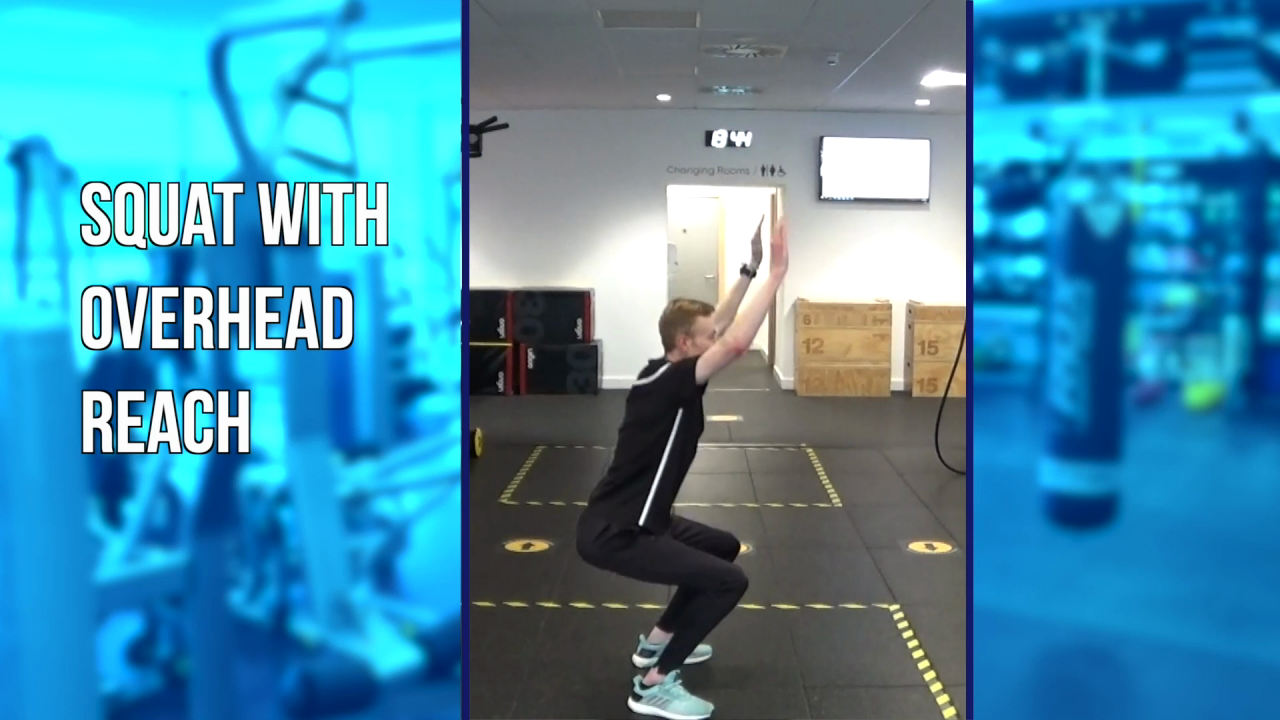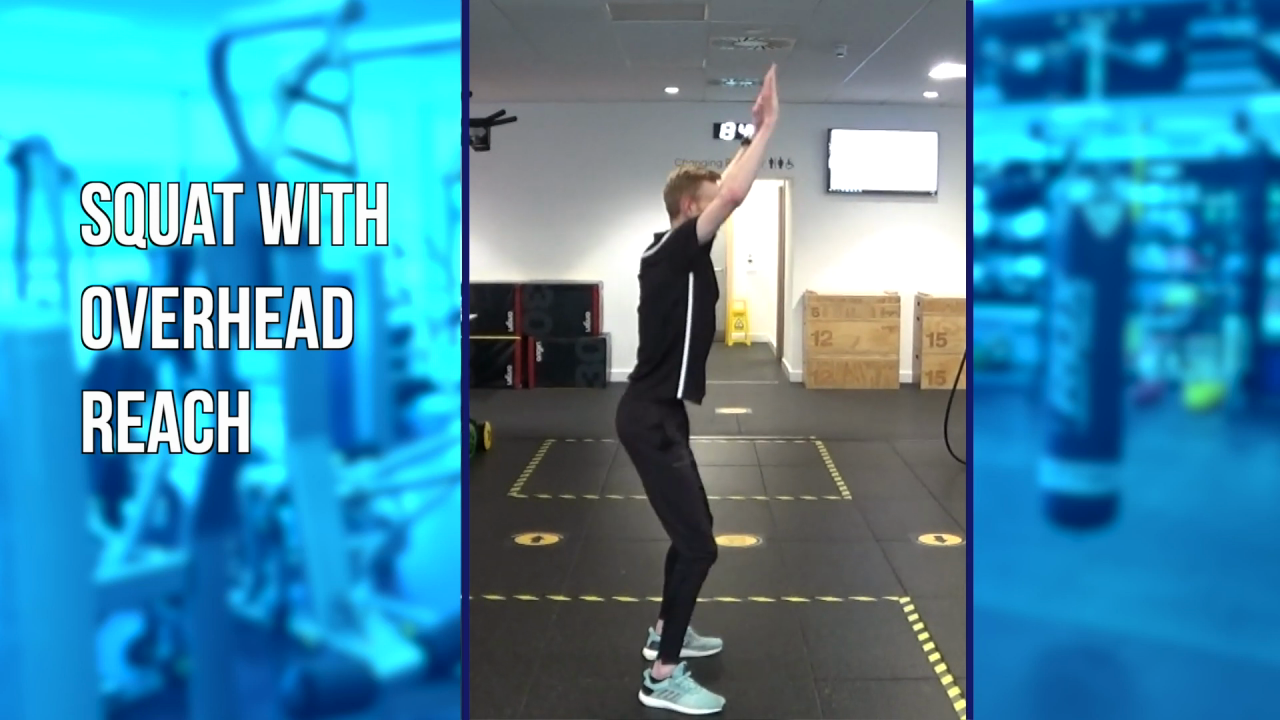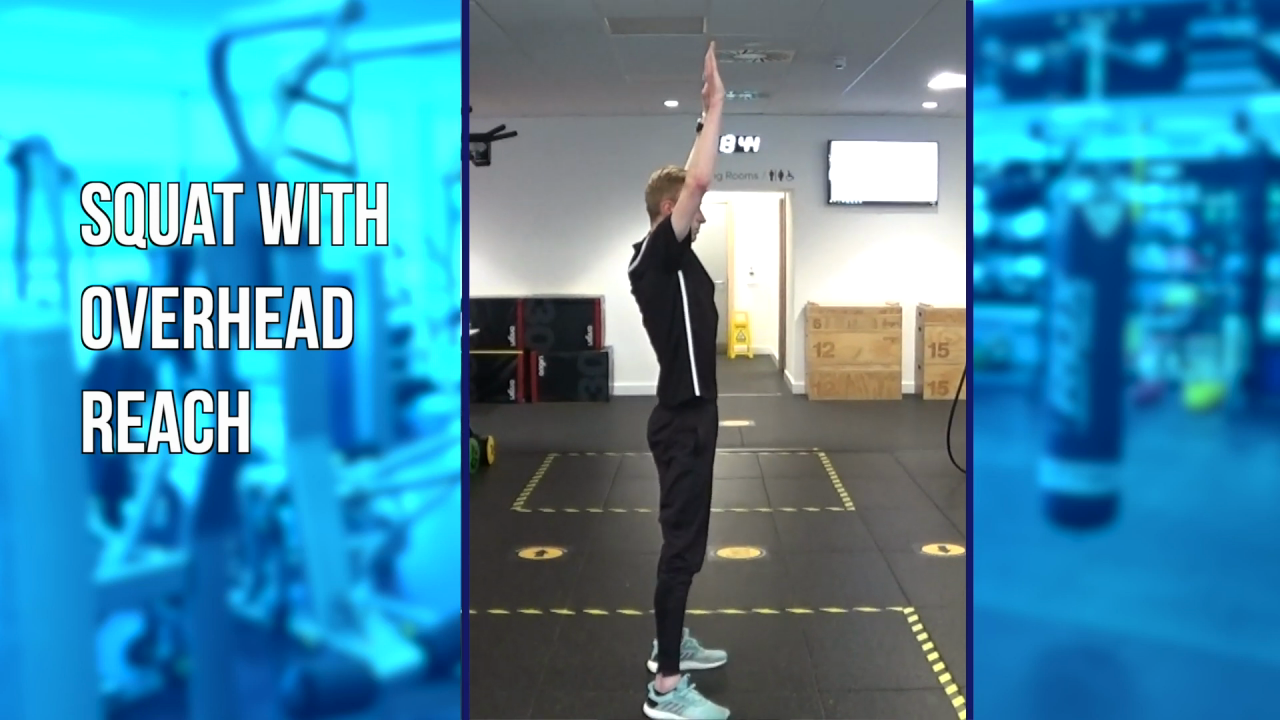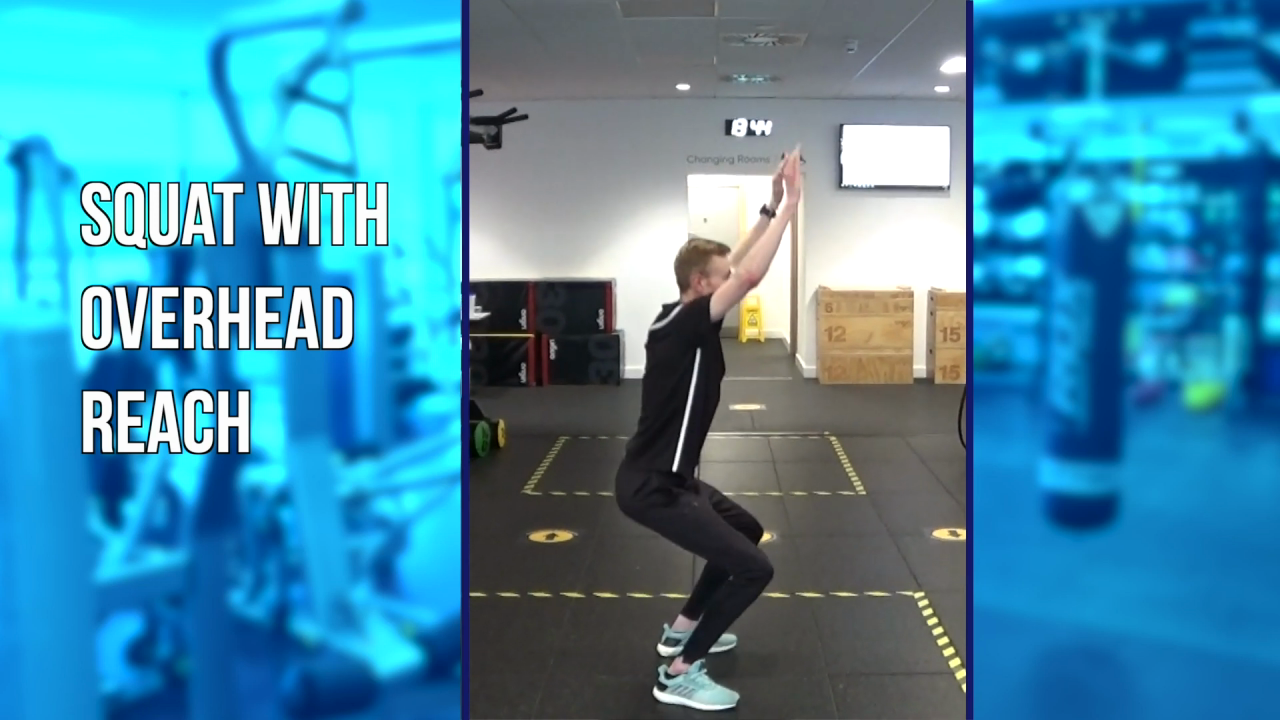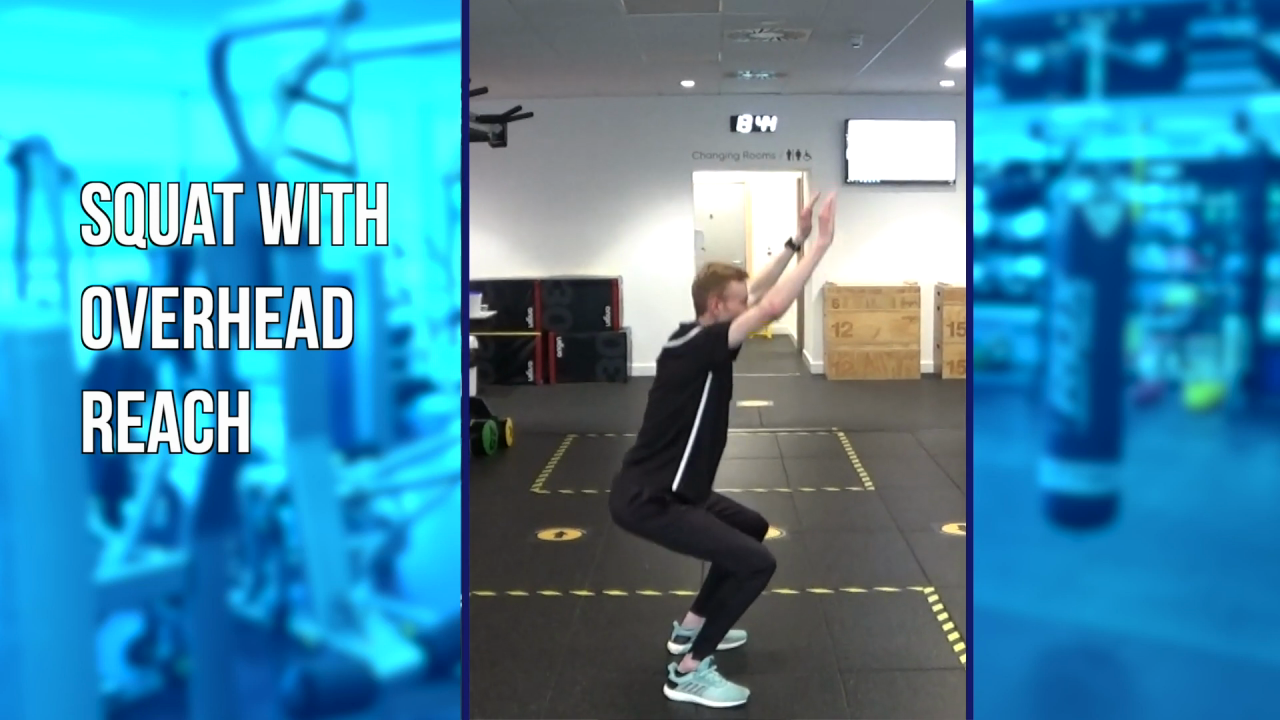
dt=1s
person 1, frame 1
left shoulder: (667, 374)
right shoulder: (669, 384)
left elbow: (722, 326)
right elbow: (737, 344)
left wrist: (752, 268)
right wrist: (777, 273)
left hip: (628, 521)
right hip: (612, 535)
left knee: (723, 547)
right knee: (728, 581)
left ankle: (658, 639)
person 1, frame 2
left shoulder: (674, 252)
right shoulder: (672, 250)
left elbow: (724, 193)
right elbow: (733, 196)
left wrist: (753, 135)
right wrist: (765, 130)
left hip: (660, 413)
right hip: (652, 418)
left knee: (693, 530)
right knee: (695, 543)
left ankle: (668, 631)
person 1, frame 3
left shoulder: (667, 258)
right shoulder: (656, 256)
left elbow: (692, 184)
right elbow: (697, 181)
left wrist: (709, 117)
right wrist: (714, 112)
left hip: (686, 414)
right hip: (683, 419)
left knee: (685, 541)
right knee: (683, 546)
left ankle: (671, 643)
person 1, frame 4
left shoulder: (683, 319)
right shoulder: (685, 323)
left elbow: (741, 265)
right elbow: (750, 274)
left wrist: (772, 208)
right wrist: (788, 206)
left hip: (665, 476)
right hip: (651, 488)
left knee: (746, 530)
right knee: (753, 567)
left ankle: (683, 626)
right ankle: (679, 673)
person 1, frame 5
left shoulder: (696, 340)
right shoulder: (698, 346)
left elbow: (759, 295)
right elbow: (772, 309)
left wrist: (794, 244)
right wrist: (819, 245)
left hip: (668, 486)
right hip: (648, 498)
left knee: (752, 529)
right knee: (754, 564)
left ankle: (692, 625)
right ankle: (689, 672)
